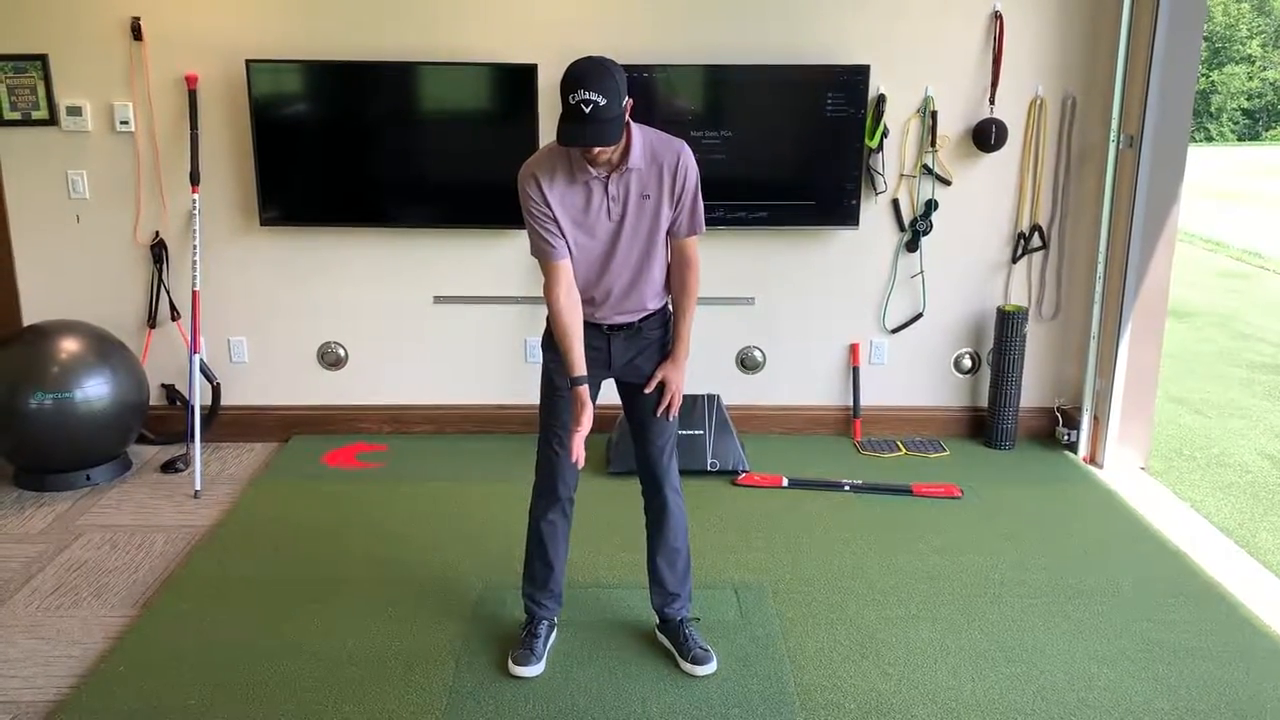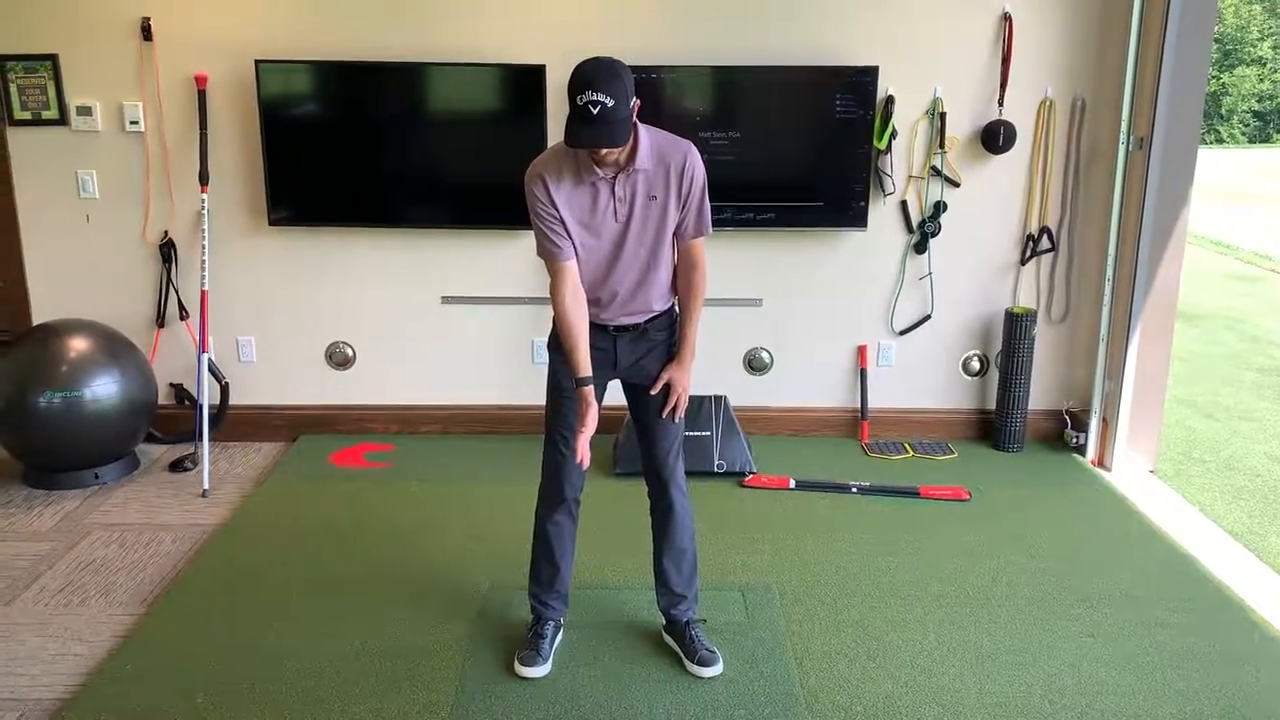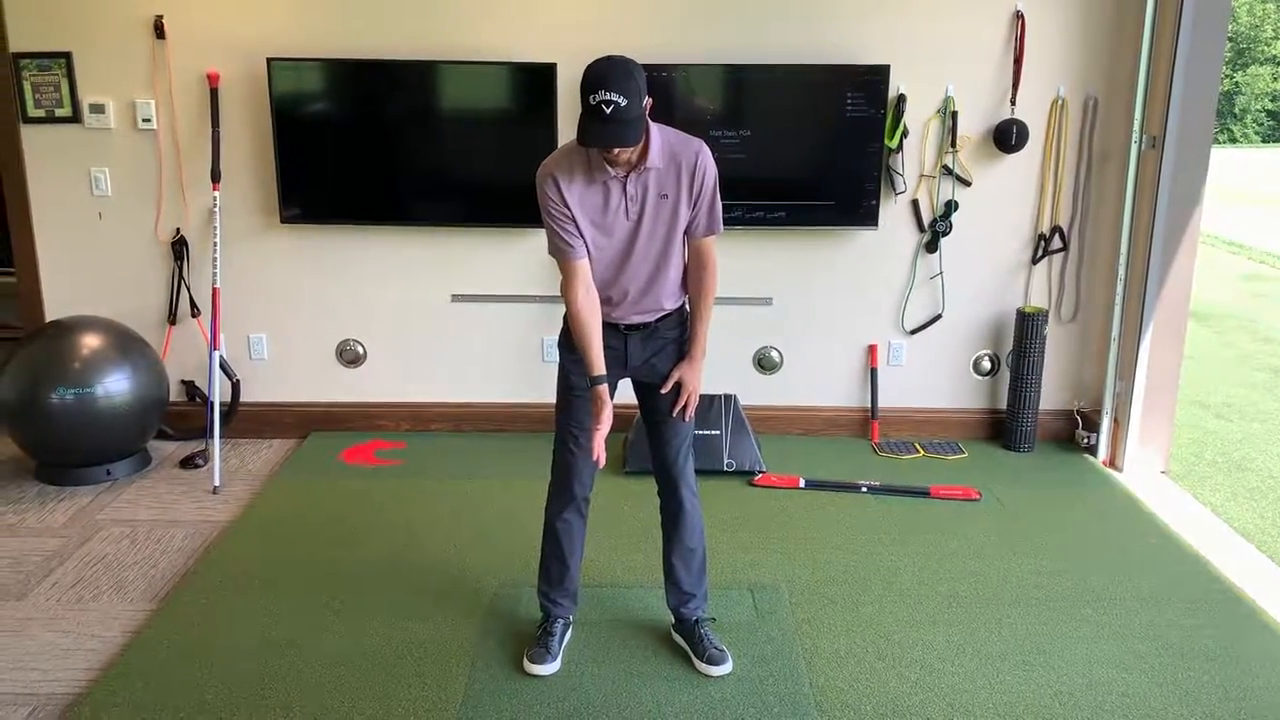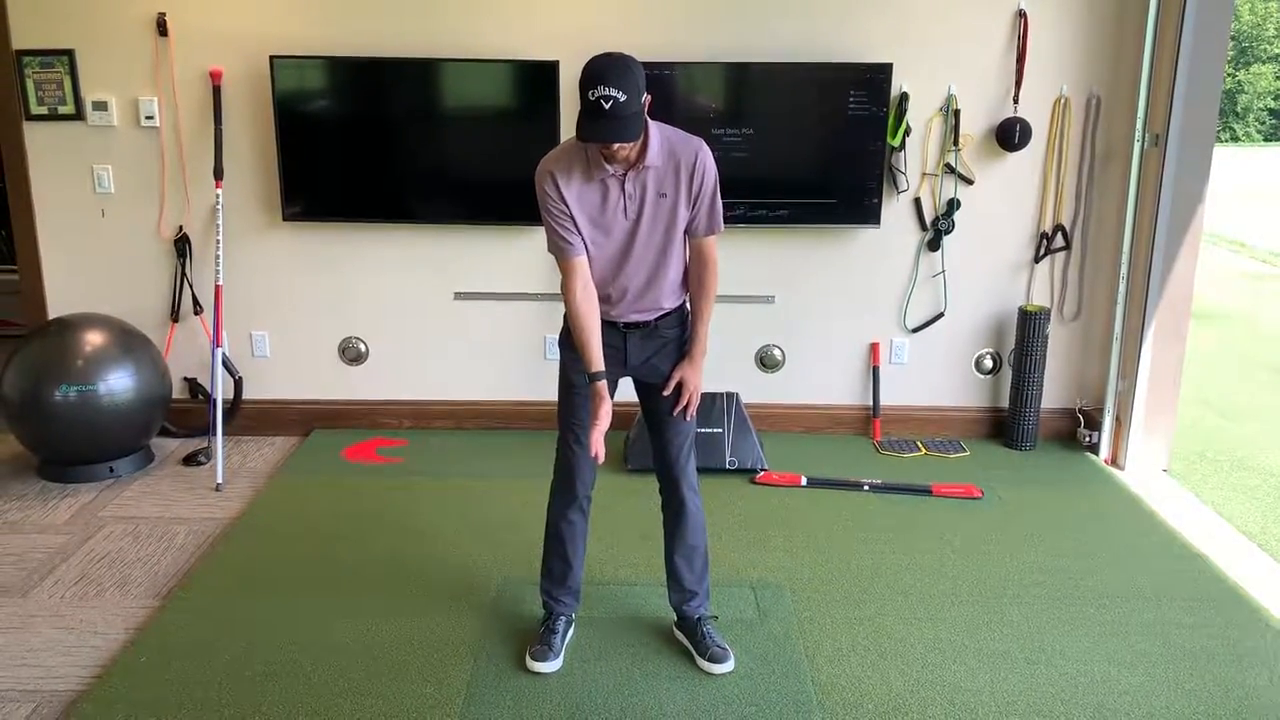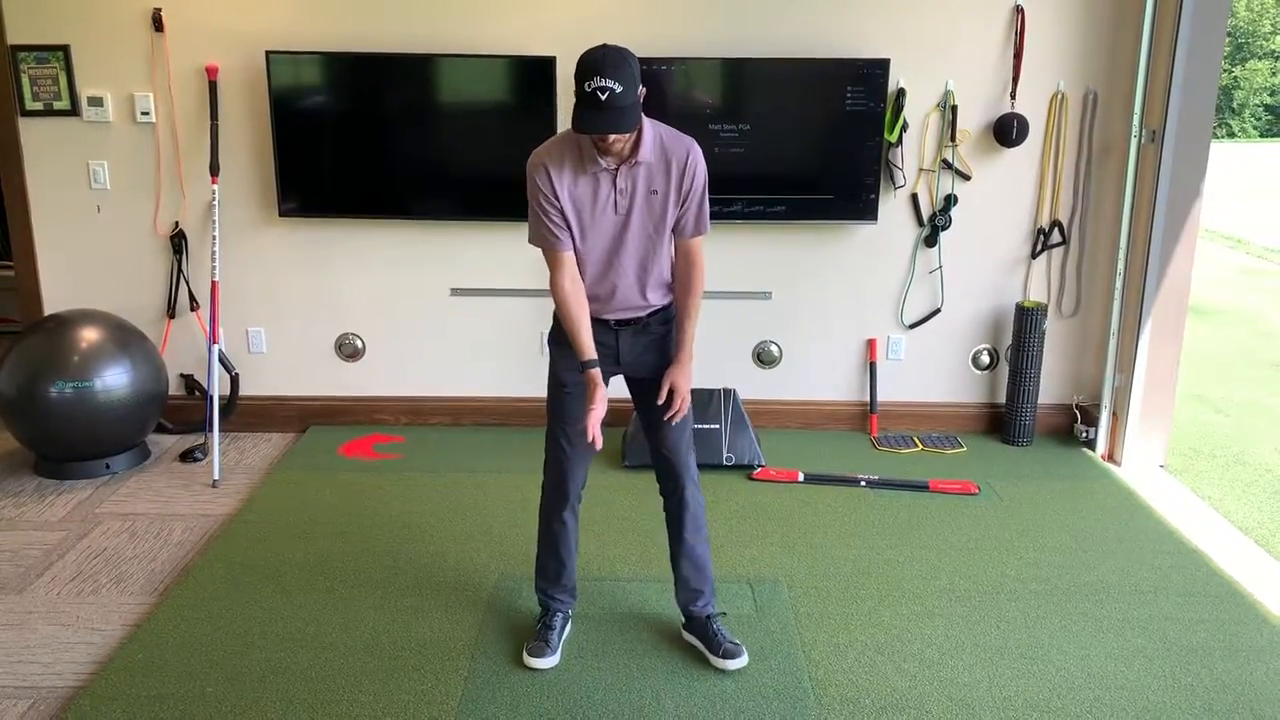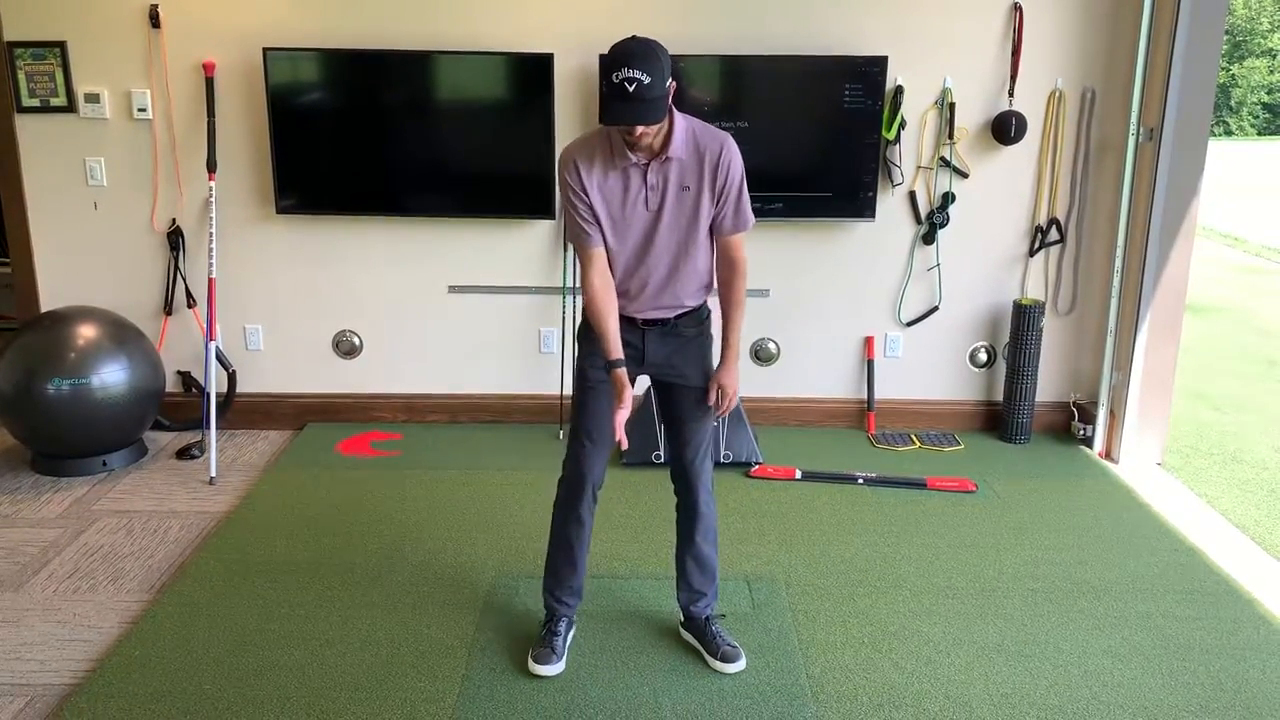
dt=0.5s
person 1, frame 1
left shoulder: (673, 159)
right shoulder: (539, 176)
left elbow: (685, 258)
right elbow: (561, 283)
left wrist: (680, 354)
right wrist: (579, 386)
left hip: (649, 333)
right hip: (574, 335)
left knee: (663, 481)
right knee: (554, 484)
left ankle: (673, 616)
right ankle: (540, 618)
person 1, frame 2
left shoulder: (680, 161)
right shoulder: (546, 177)
left elbow: (691, 261)
right elbow: (566, 284)
left wrist: (685, 357)
right wrist: (584, 387)
left hip: (654, 335)
right hip: (581, 336)
left knee: (669, 483)
right knee: (560, 486)
left ankle: (680, 618)
right ankle: (546, 619)
person 1, frame 3
left shoulder: (692, 159)
right shoulder: (557, 175)
left elbow: (703, 259)
right elbow: (578, 281)
left wrist: (696, 355)
right wrist: (599, 387)
left hip: (665, 333)
right hip: (591, 335)
left knee: (678, 482)
right knee: (570, 483)
left ankle: (689, 616)
right ankle: (556, 617)
person 1, frame 4
left shoulder: (691, 158)
right shoulder: (556, 173)
left elbow: (704, 259)
right elbow: (577, 280)
left wrist: (697, 355)
right wrist: (597, 383)
left hip: (666, 332)
right hip: (592, 333)
left knee: (680, 480)
right knee: (572, 482)
left ankle: (692, 614)
right ankle: (558, 614)
person 1, frame 5
left shoulder: (681, 156)
right shoulder: (547, 166)
left elbow: (689, 261)
right elbow: (563, 273)
left wrist: (683, 359)
right wrist: (591, 375)
left hip: (656, 329)
right hip: (579, 333)
left knee: (680, 477)
right knee: (563, 480)
left ankle: (699, 613)
right ankle: (555, 610)
person 1, frame 6
left shoulder: (716, 152)
right shoulder: (580, 161)
left elbow: (732, 258)
right elbow: (594, 270)
left wrist: (730, 357)
right wrist: (618, 373)
left hip: (685, 332)
right hip: (609, 332)
left knee: (694, 481)
right knee: (580, 478)
left ankle: (698, 612)
right ankle: (560, 614)
